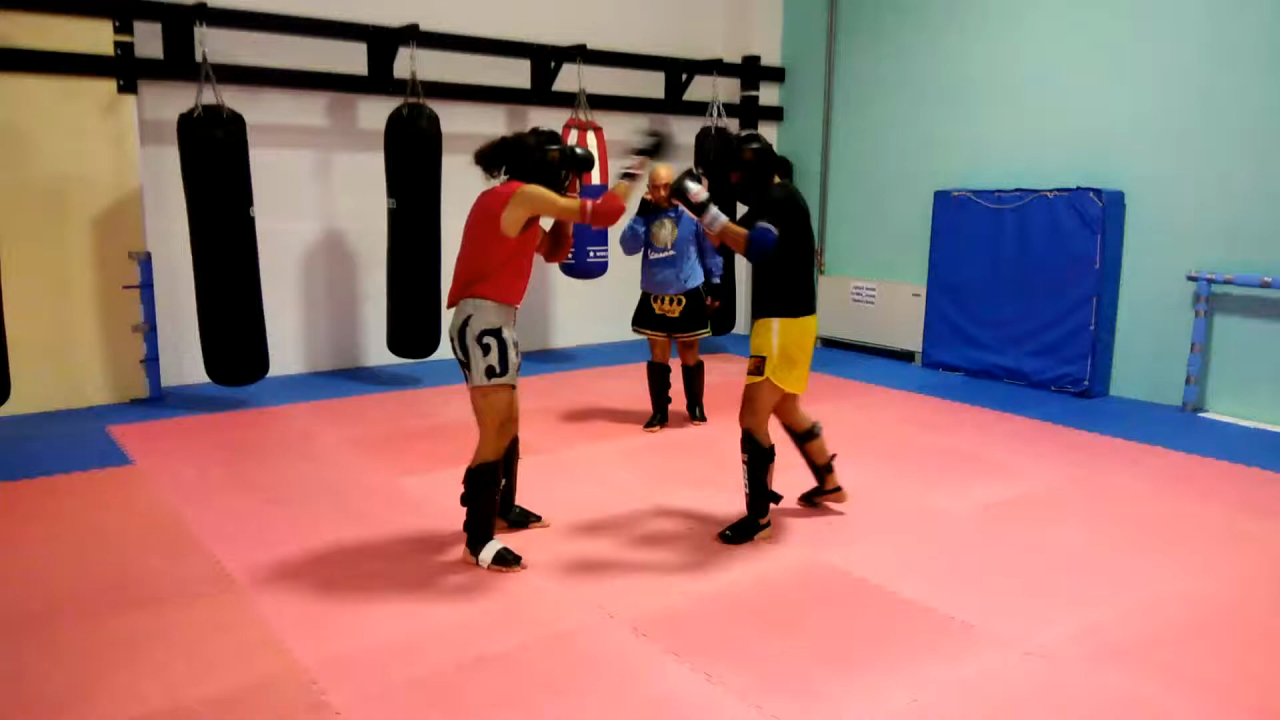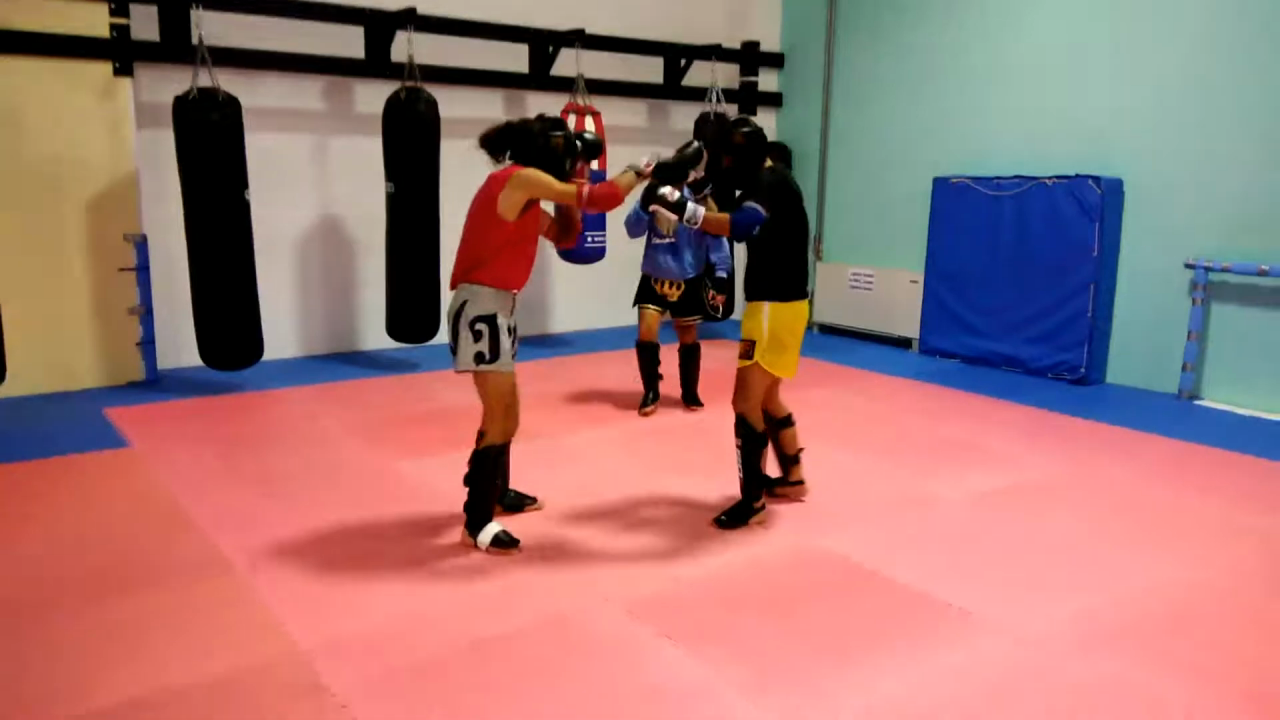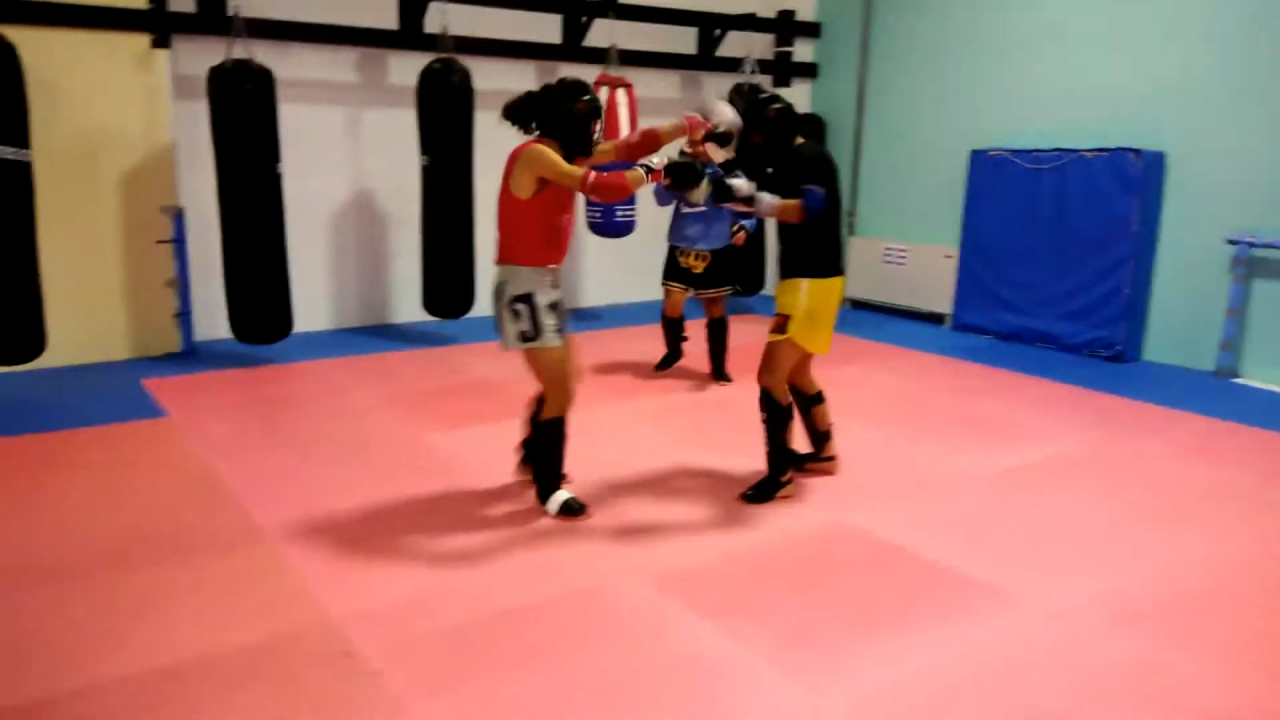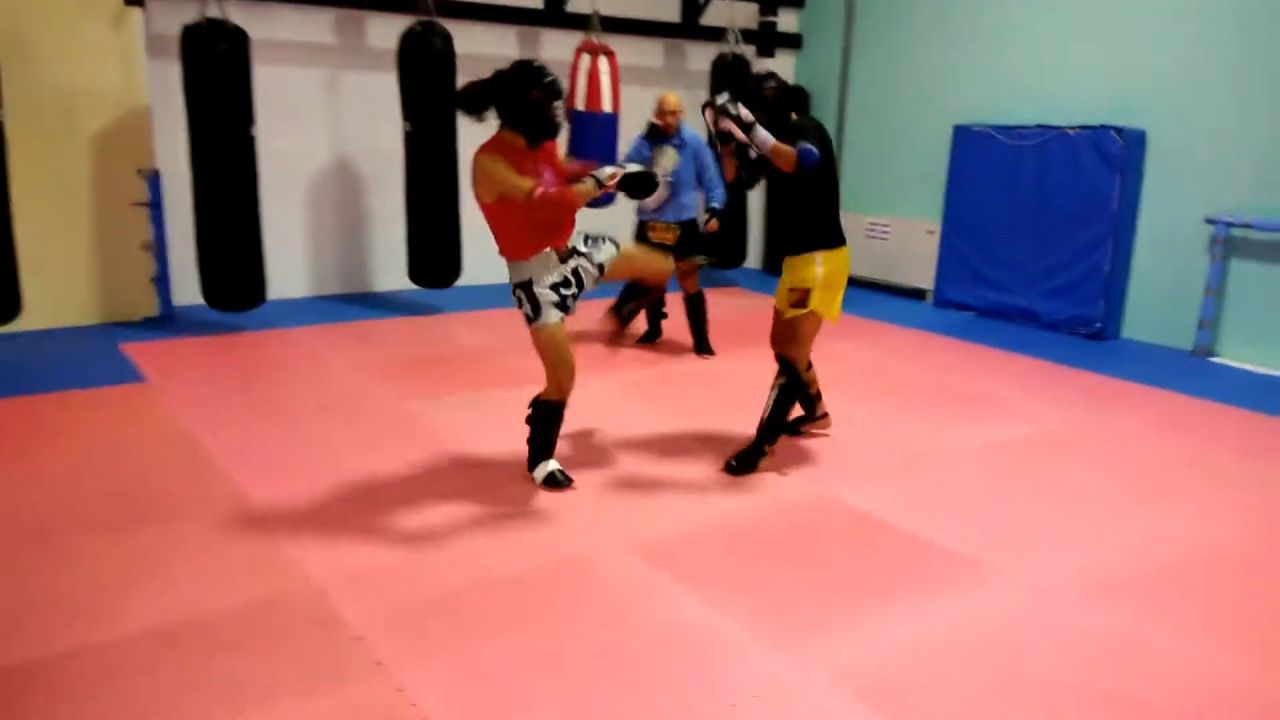
dt=0.2s
person 1, frame 1
left shoulder: (498, 199)
right shoulder: (525, 195)
left elbow: (555, 250)
right elbow: (603, 212)
left wrist: (566, 192)
right wrist: (636, 164)
left hip: (484, 321)
right hip: (486, 324)
left knee: (509, 423)
right knee: (495, 435)
left ankle: (503, 508)
right ankle: (478, 540)
person 1, frame 2
left shoulder: (517, 186)
right shoulder: (524, 179)
left elbow: (564, 235)
right elbow: (600, 198)
left wrist: (572, 175)
right wrist: (642, 171)
left hip: (493, 306)
right hip: (483, 309)
left knee: (501, 410)
right knee: (503, 418)
left ankle: (496, 492)
right ankle: (477, 522)
person 1, frame 3
left shoulder: (562, 155)
right shoulder: (531, 157)
left elbow: (628, 148)
right elbow: (605, 186)
left wrist: (682, 127)
right wrist: (648, 169)
left hip: (544, 282)
right hip: (525, 288)
left knee: (556, 385)
right knee: (562, 390)
left ankle: (534, 459)
right ankle: (548, 489)
person 1, frame 4
left shoulder: (540, 143)
right shoulder: (488, 163)
left elbow: (569, 173)
right elbow: (551, 203)
left wrist: (600, 175)
right wrist: (606, 179)
left hip: (575, 249)
right hip: (537, 275)
left knee: (660, 271)
right knee: (562, 375)
left ankle: (621, 315)
right ankle: (541, 459)
person 2, frame 1
left shoulder: (780, 199)
right shoulder: (770, 199)
left elbow: (757, 246)
right elbow: (736, 241)
left wrist: (706, 211)
right wrist: (702, 207)
left hip: (785, 323)
right hip: (782, 319)
left knee: (752, 417)
right knee: (787, 410)
left ankle: (758, 515)
right ankle: (828, 483)
person 2, frame 2
left shoulder: (771, 182)
right shoulder: (764, 181)
left elbow: (741, 225)
right elbow: (736, 222)
left wrist: (684, 210)
right wrist: (685, 201)
left hip: (776, 307)
right hip: (774, 303)
left knee: (745, 401)
right knee: (767, 397)
left ankle: (752, 498)
right ankle: (792, 476)
person 2, frame 3
left shoulder: (809, 159)
right shoulder: (785, 162)
left elbow: (810, 209)
left wrist: (753, 198)
left hip: (812, 283)
right hip: (801, 280)
left knee: (771, 377)
right knee: (796, 374)
left ankle: (780, 474)
right ankle: (823, 452)
person 2, frame 4
left shoulder: (809, 131)
right shoulder: (777, 139)
left elbow: (803, 163)
right elbow: (738, 178)
left wrist: (751, 131)
right wrist: (726, 138)
left hip: (821, 256)
right hip: (797, 255)
left knee: (791, 351)
right knee: (781, 340)
left ankle: (763, 444)
right ankle: (816, 412)
person 3, frame 1
left shoulder: (692, 214)
right shoulder: (646, 213)
left elbow: (710, 251)
right elbow: (629, 247)
left wrist: (713, 285)
right wrist: (642, 213)
left hip: (689, 296)
right hip: (654, 298)
left knee: (689, 356)
right knee: (658, 357)
left ankle: (696, 407)
right ankle: (659, 411)
person 3, frame 2
left shoulder: (697, 200)
left elbow: (715, 241)
right elbow: (632, 230)
left wrist: (720, 279)
right wrist: (647, 201)
left hip: (688, 281)
right hip: (654, 279)
left knee: (688, 339)
right knee: (646, 336)
left ankle: (690, 393)
right ankle: (651, 392)
person 3, frame 3
left shoulder: (726, 171)
right shoulder: (681, 166)
right elbow: (661, 197)
left wrist: (744, 227)
right wrist: (681, 164)
left hip: (715, 252)
right hip: (681, 251)
left knee: (715, 312)
right knee: (672, 310)
left ankle: (718, 367)
right ankle: (673, 351)
person 3, frame 4
left shoulder: (695, 143)
right shoulder: (649, 139)
left elbow: (711, 180)
left wrist: (714, 210)
right wrist: (647, 137)
left hip: (684, 224)
right hip: (650, 223)
left knee: (689, 284)
left ankle: (701, 340)
right ankle: (654, 328)
